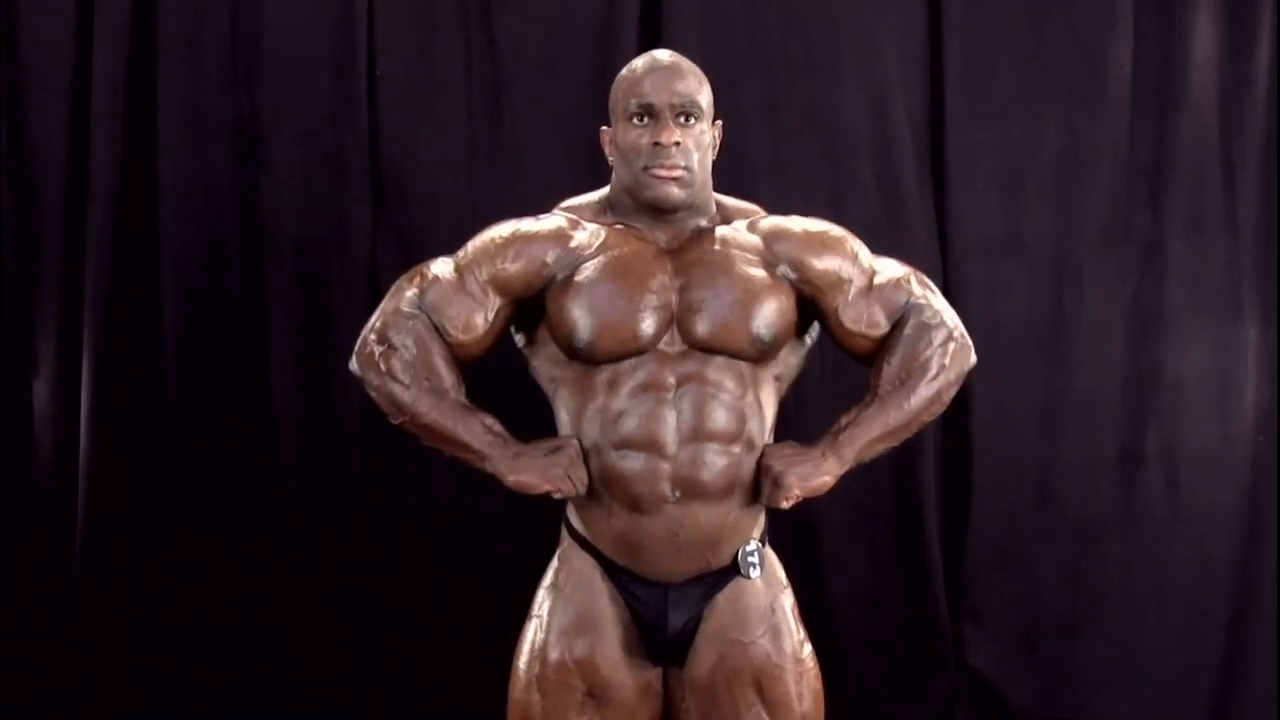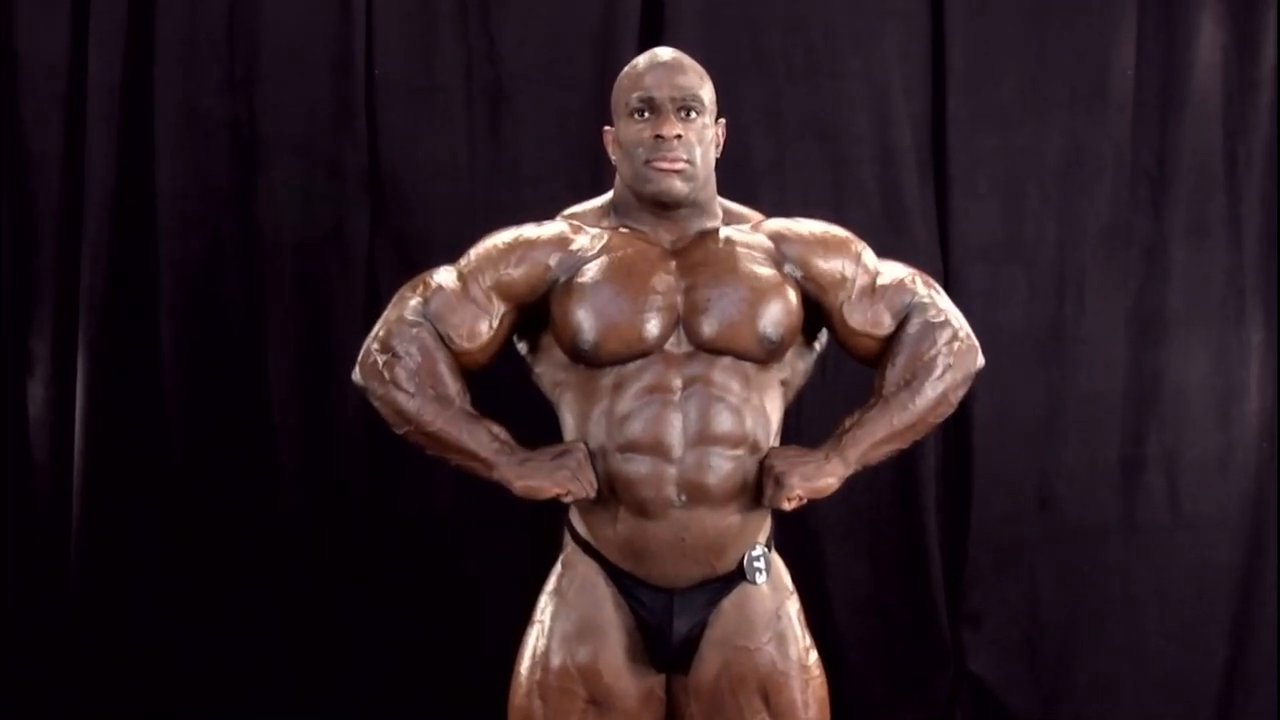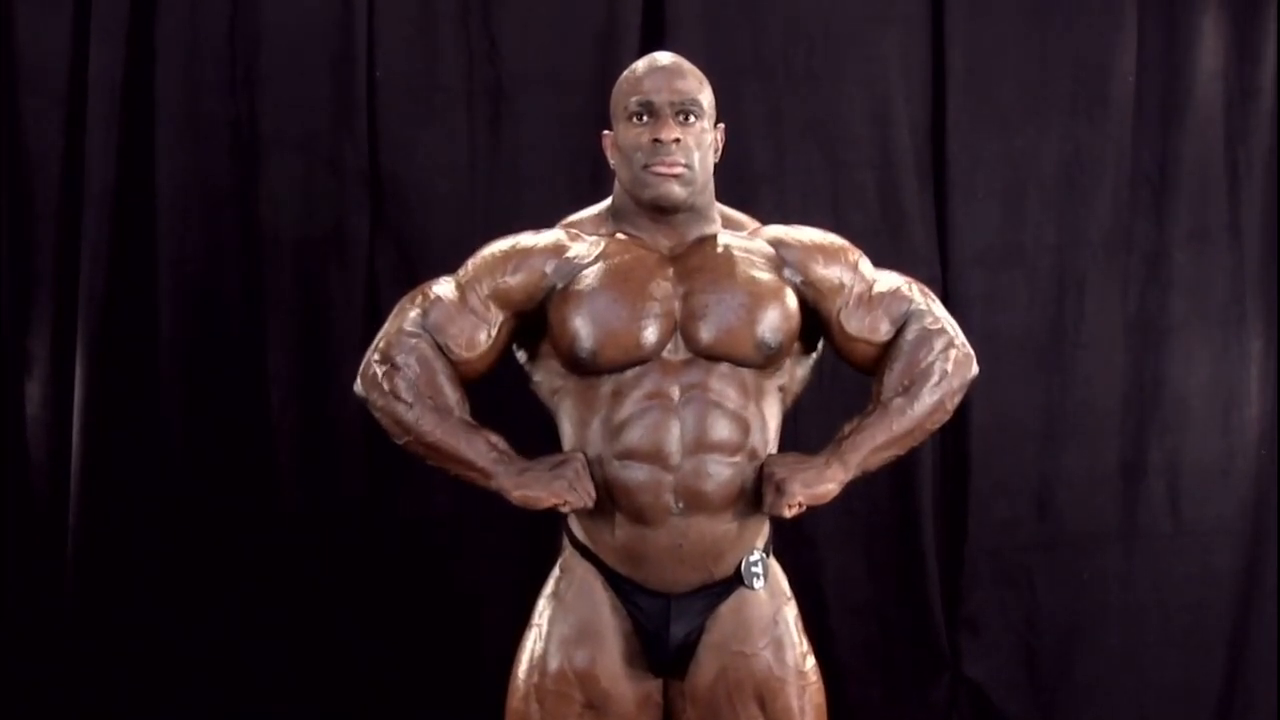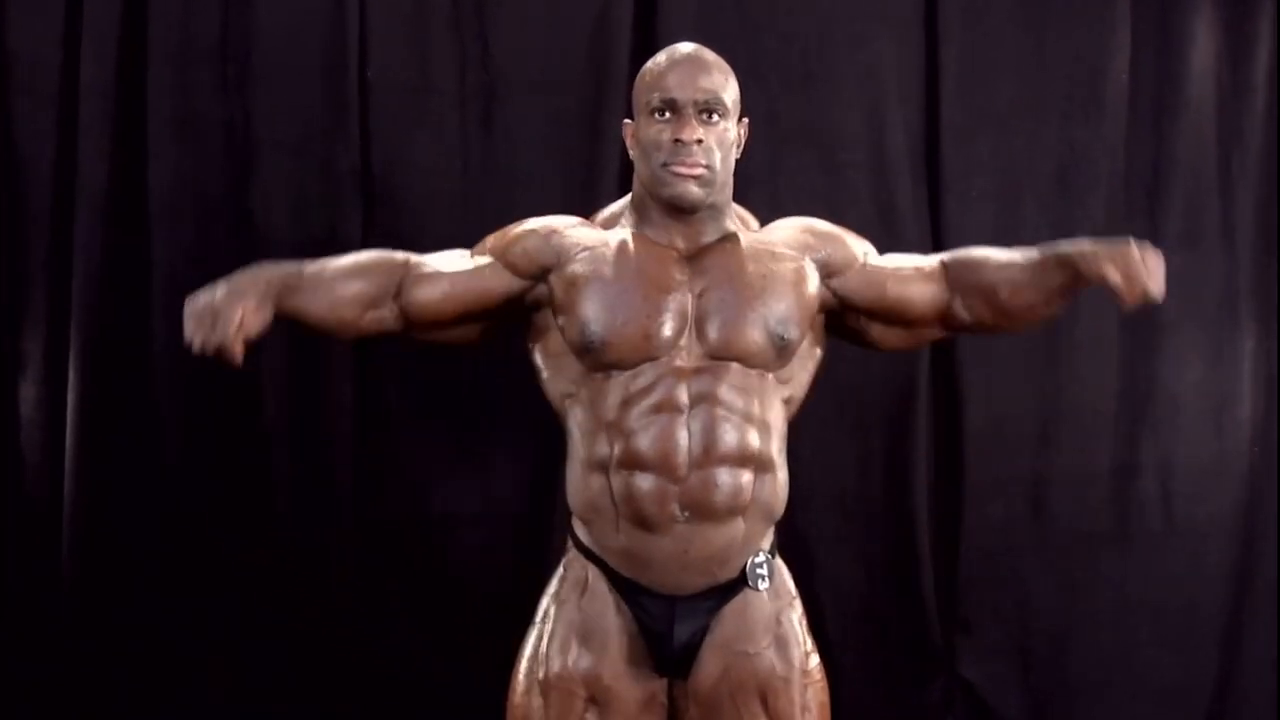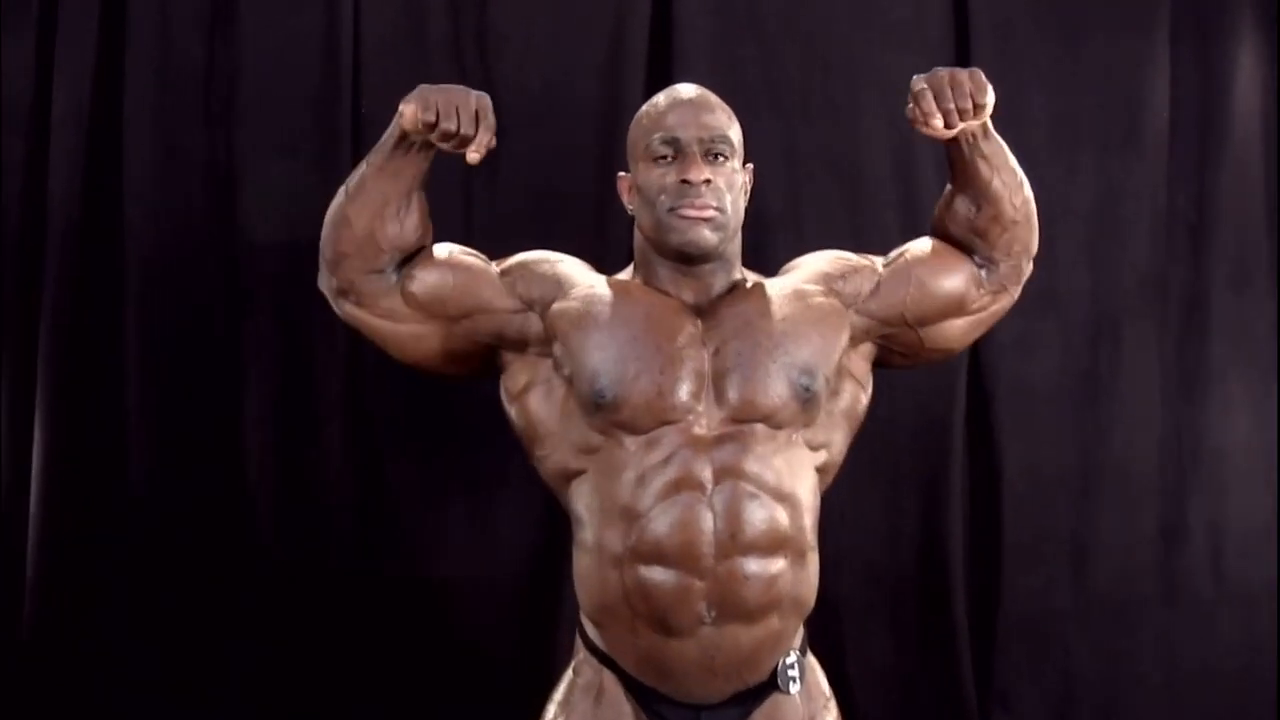
dt=1s
person 1, frame 1
left shoulder: (787, 251)
right shoulder: (546, 251)
left elbow: (939, 337)
right elbow: (389, 341)
left wrist: (835, 451)
right wrist: (502, 452)
left hip: (739, 592)
right hip: (594, 589)
person 1, frame 2
left shoulder: (794, 254)
right shoulder: (548, 255)
left elbow: (946, 342)
right elbow: (393, 350)
left wrist: (838, 456)
right wrist: (508, 460)
left hip: (745, 594)
right hip: (598, 593)
person 1, frame 3
left shoulder: (795, 261)
right shoulder: (544, 264)
left elbow: (942, 350)
right elbow: (394, 363)
left wrist: (837, 463)
right wrist: (510, 471)
left hip: (743, 600)
right hip: (596, 600)
person 1, frame 4
left shoulder: (806, 260)
right shoulder: (557, 256)
left elbow: (961, 288)
right elbow: (393, 288)
left wrist: (1075, 260)
right wrist: (269, 286)
left hip: (749, 604)
right hip: (600, 601)
person 1, frame 5
left shoulder: (832, 308)
right shoulder: (553, 310)
left elbow: (995, 264)
right elbow: (361, 277)
left wrist: (971, 136)
right wrist: (410, 139)
